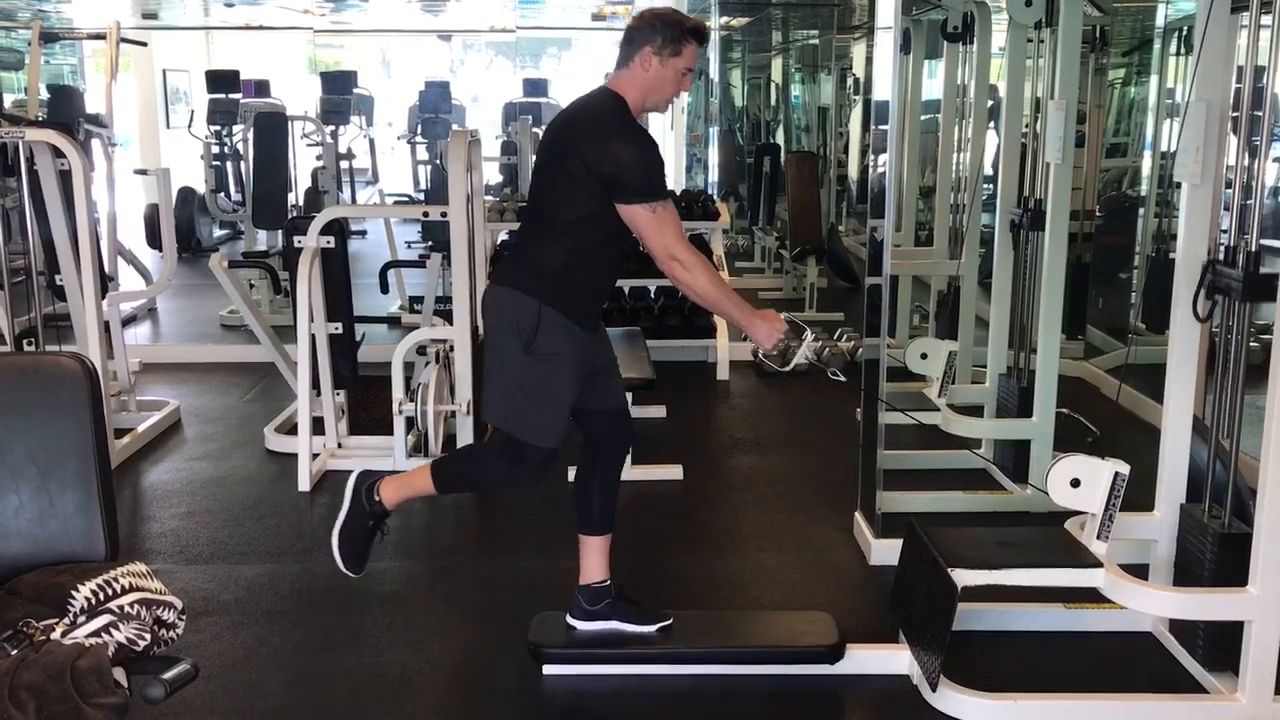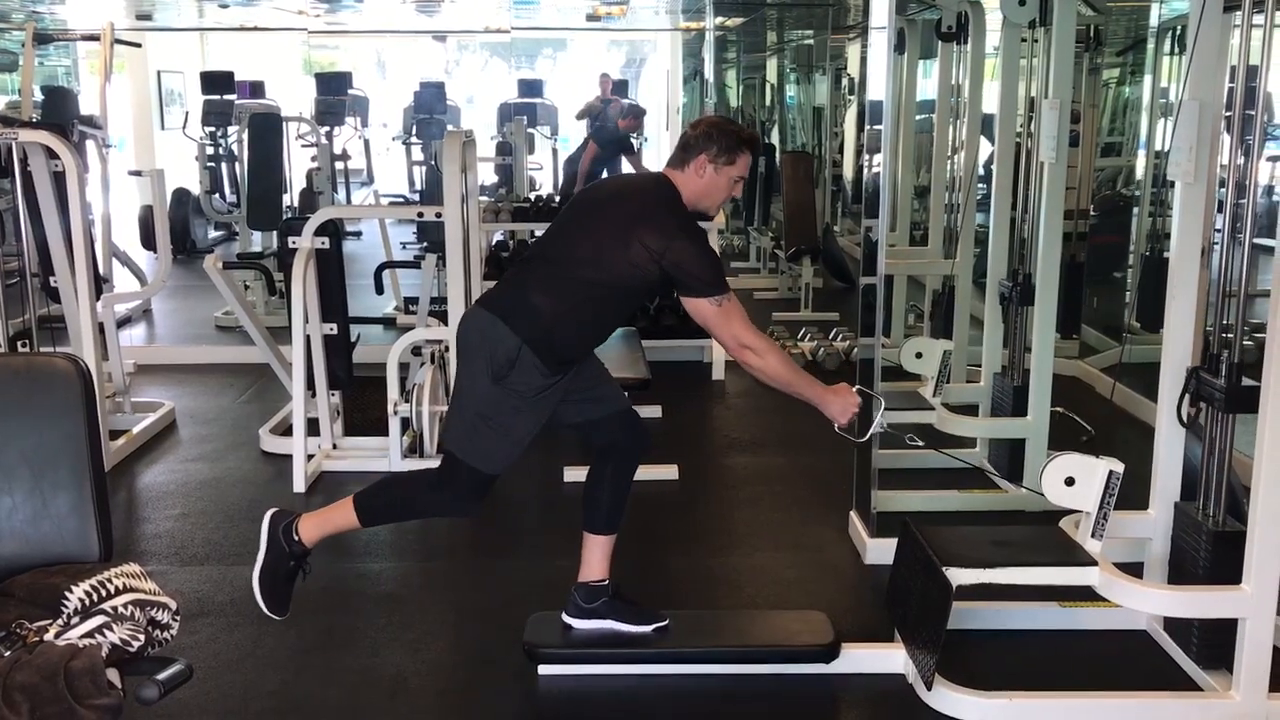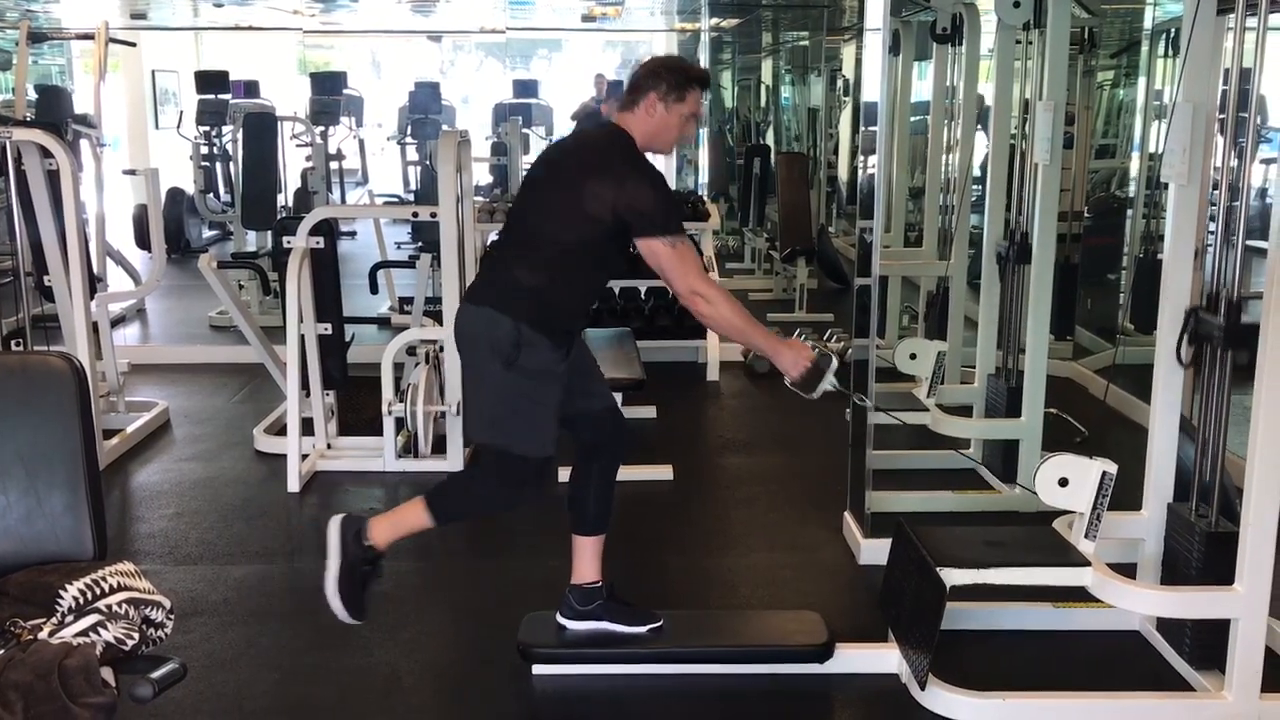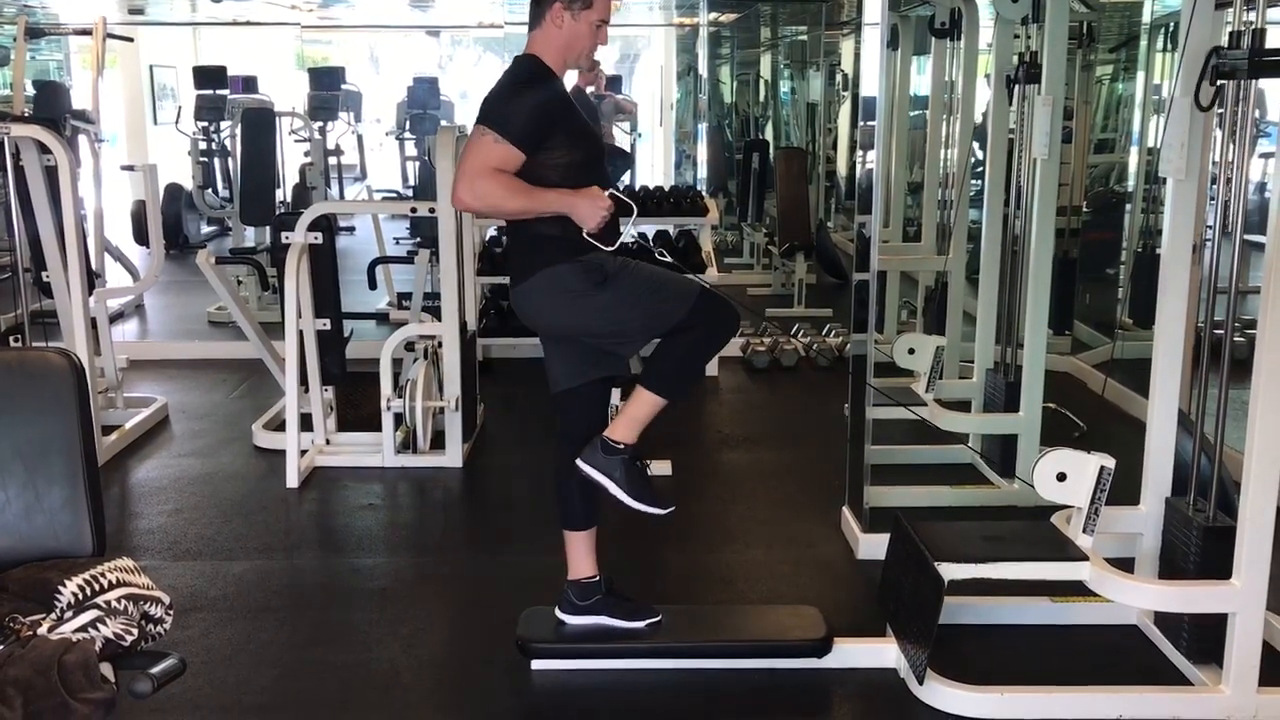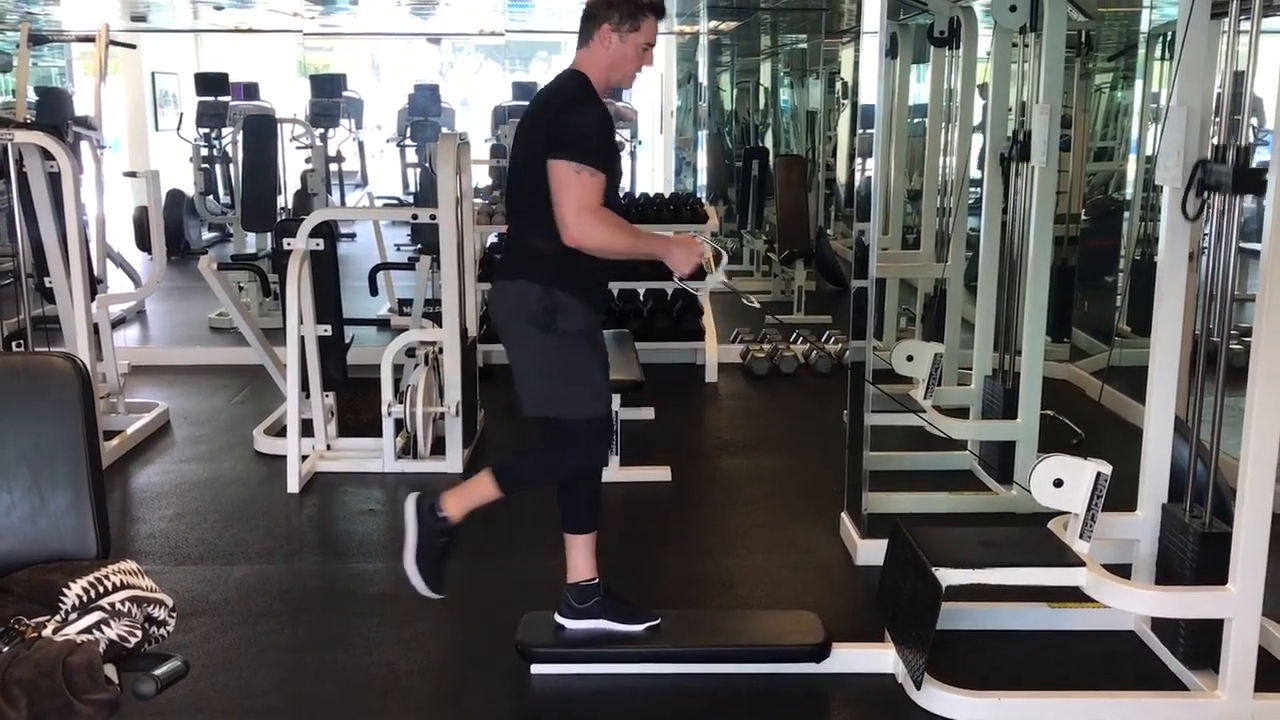
dt=1s
person 1, frame 1
left shoulder: (591, 117)
right shoulder: (621, 140)
right elbow: (674, 257)
right wrist: (749, 321)
left hip: (560, 308)
right hip: (539, 311)
left knee: (609, 435)
right knee: (527, 456)
left ankle: (594, 596)
right ankle: (380, 495)
person 1, frame 2
left shoulder: (629, 192)
right shoulder: (677, 237)
right elbow: (746, 346)
right wrist: (826, 399)
left hip: (542, 342)
right hip: (513, 349)
left knee: (623, 439)
right knee: (460, 487)
left ankle: (591, 595)
right ankle: (296, 534)
person 1, frame 3
left shoulder: (581, 149)
right shoulder: (633, 179)
right elbow: (697, 291)
right wrist: (778, 350)
left hip: (536, 323)
right hip: (512, 330)
left knee: (603, 435)
right knee: (516, 473)
left ankle: (585, 597)
right ankle: (366, 538)
person 1, frame 4
left shoulder: (542, 90)
right shoulder: (528, 92)
right elbow: (471, 188)
left wrist: (588, 201)
right wrist: (571, 201)
left hip: (560, 282)
right hip: (567, 279)
left knee: (580, 434)
right knee: (714, 315)
left ankle: (584, 591)
right ankle: (617, 447)
person 1, frame 5
left shoulder: (570, 103)
right shoulder: (578, 111)
right elbow: (579, 228)
left wrist: (648, 246)
right wrist: (663, 249)
left hip: (556, 296)
right hip: (544, 299)
left knee: (579, 438)
right knee: (578, 443)
left ankle: (583, 594)
right ankle: (443, 511)
